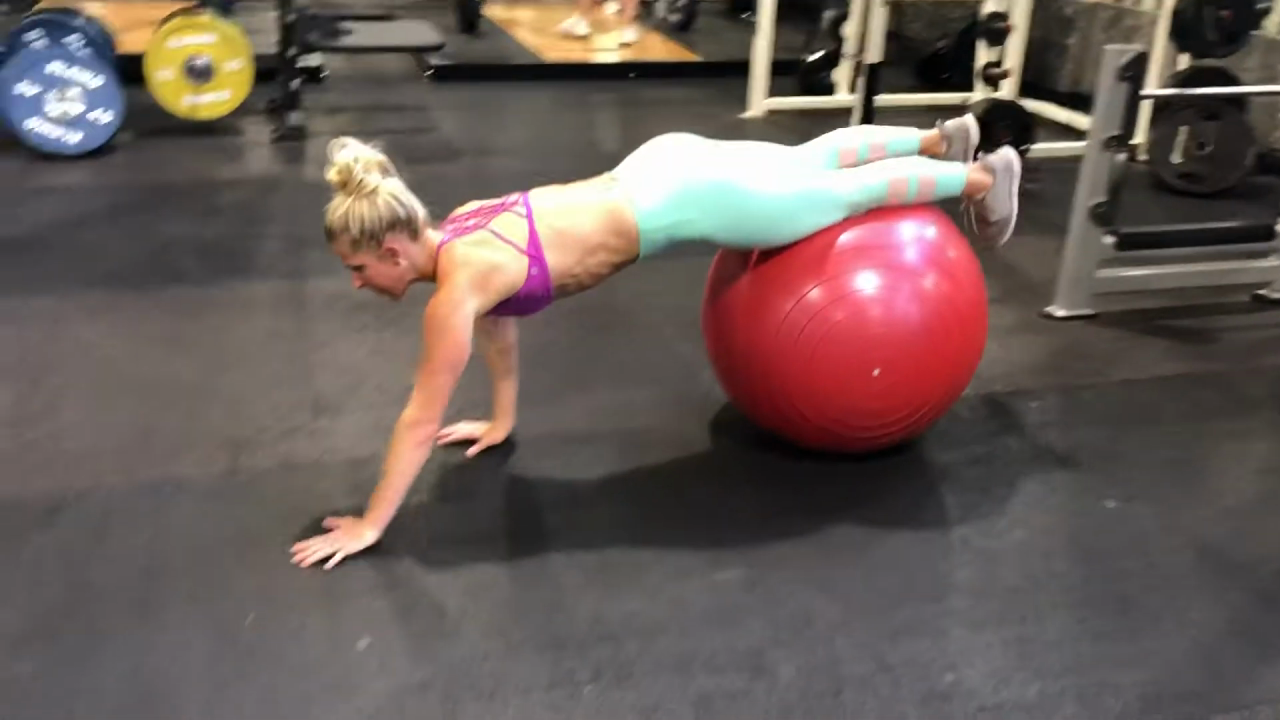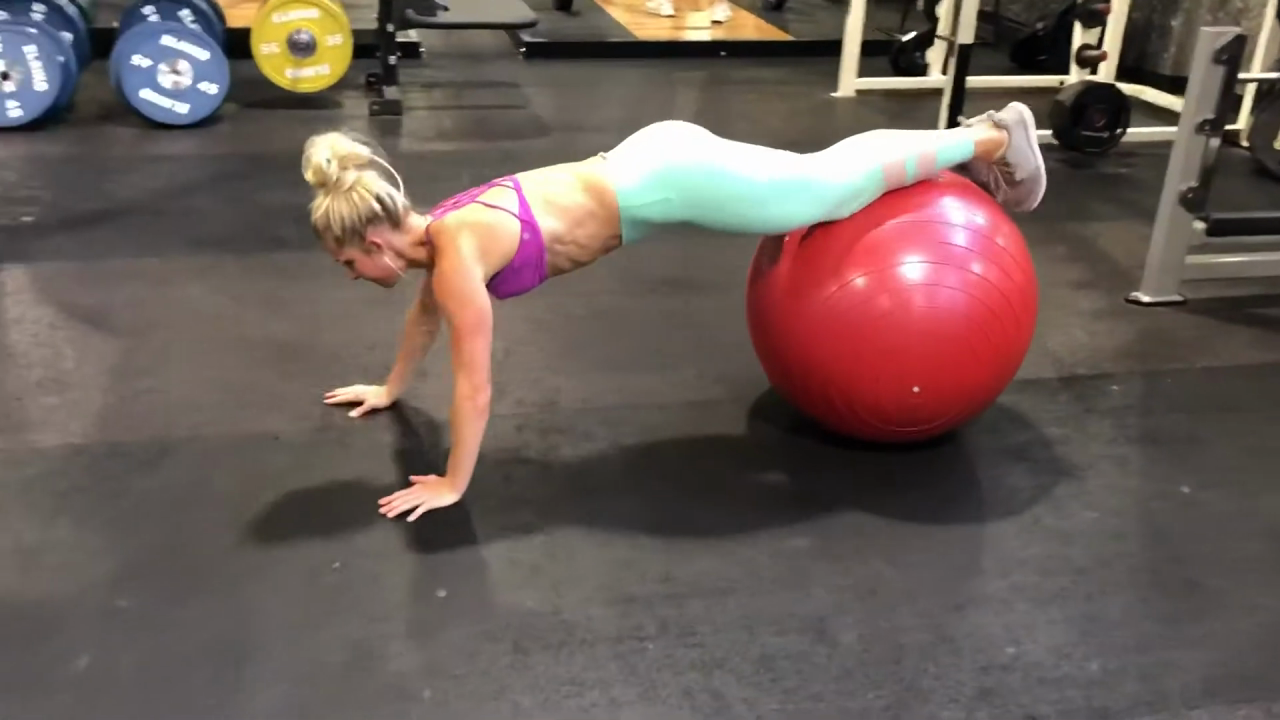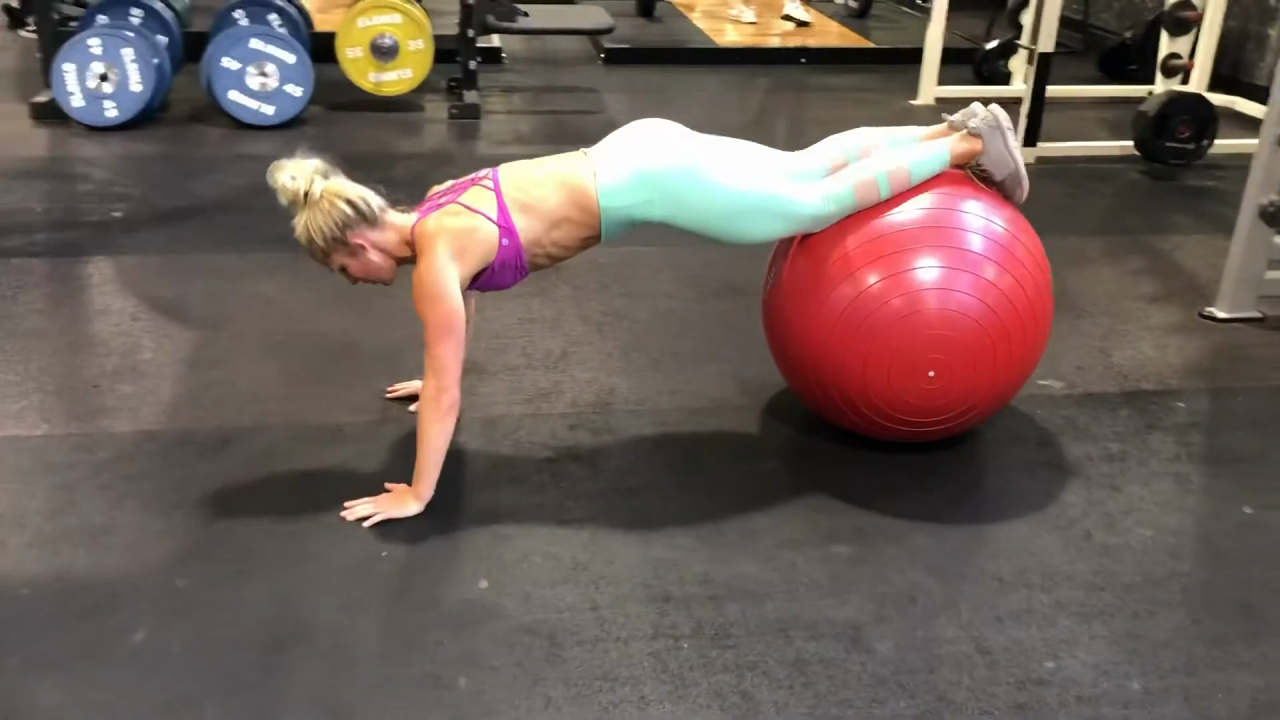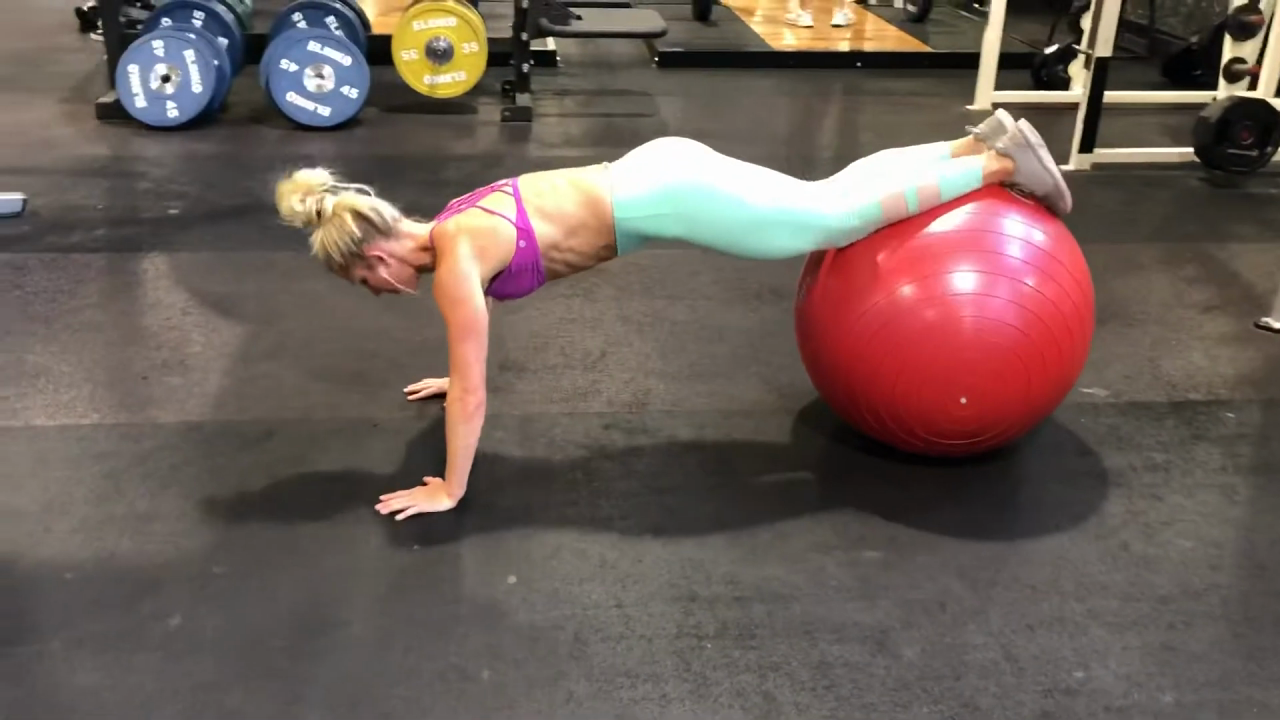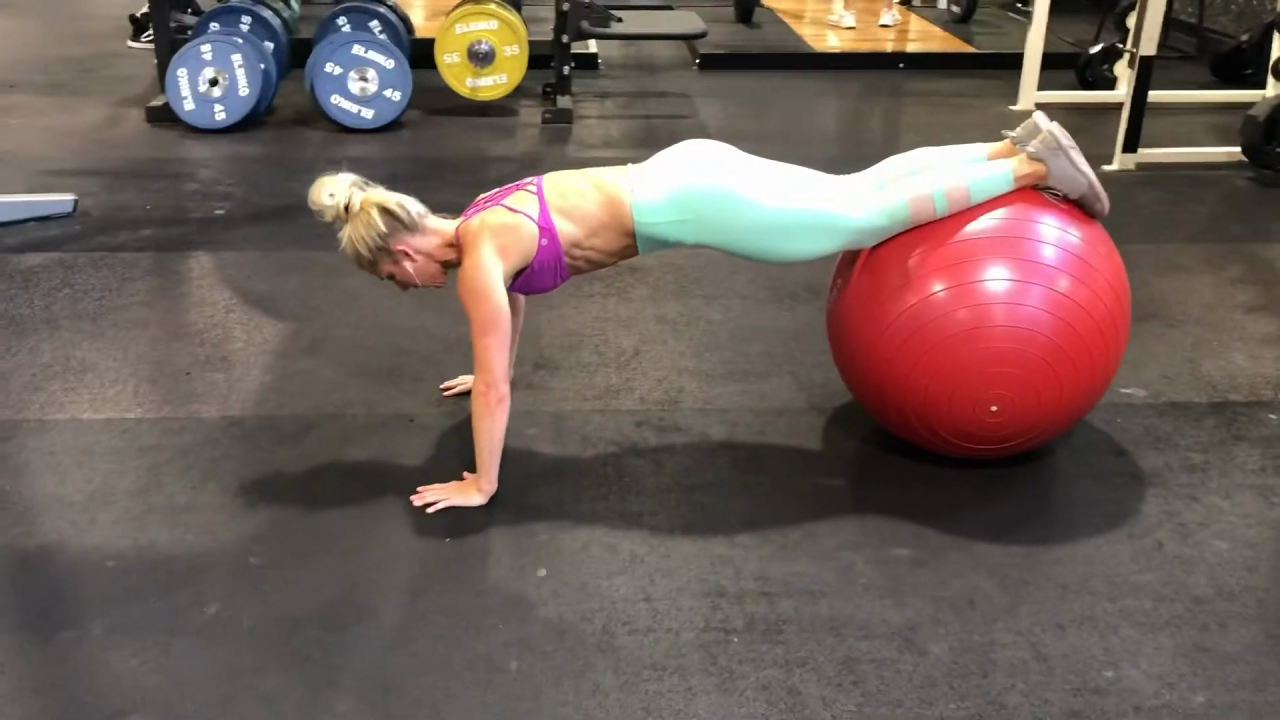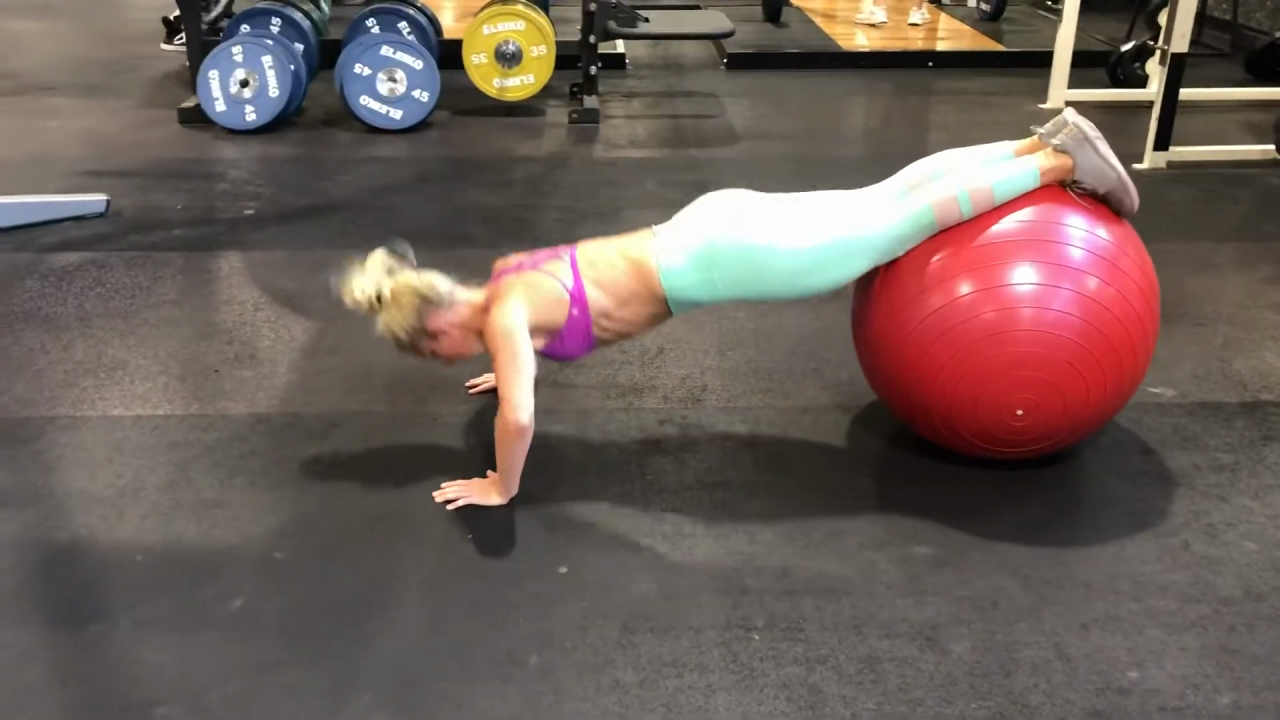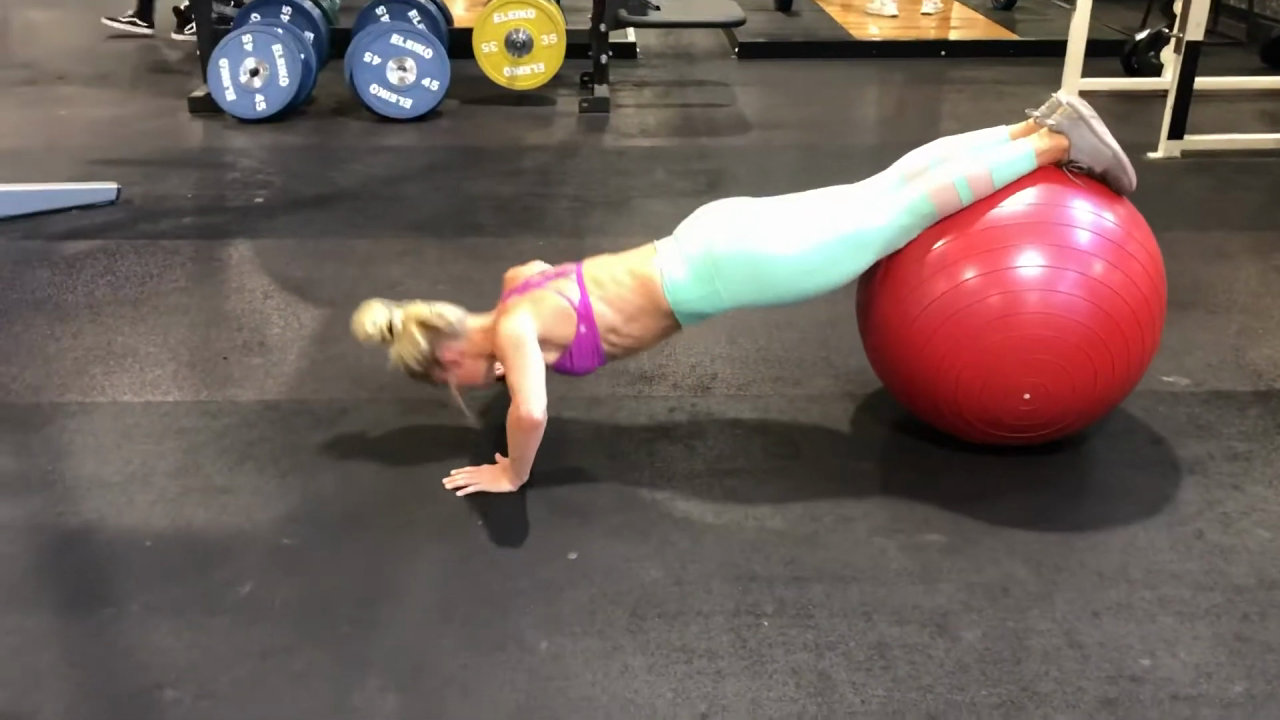
dt=0.4s
person 1, frame 1
left shoulder: (459, 278)
right shoulder: (459, 234)
left elbow: (422, 415)
right elbow: (498, 326)
left wrist: (371, 524)
right wrist: (503, 422)
left hip: (682, 200)
right hip: (663, 167)
left knee: (843, 192)
right knee: (804, 160)
left ankle: (982, 176)
right ankle: (937, 140)
person 1, frame 2
left shoulder: (457, 247)
right shoulder: (440, 229)
left elbow: (474, 378)
right elbow: (428, 308)
left wrist: (455, 483)
right wrist: (392, 387)
left hip: (666, 180)
right hip: (651, 159)
left knee: (840, 190)
right knee: (819, 168)
left ankle: (996, 139)
right ankle: (968, 134)
person 1, frame 3
left shoulder: (435, 253)
right shoulder: (432, 216)
left elbow: (443, 391)
right elbow: (468, 291)
left wrist: (416, 494)
right wrist: (441, 382)
left hip: (647, 182)
right hip: (640, 151)
left knee: (821, 203)
right knee: (804, 168)
left ankle: (971, 145)
right ankle: (952, 131)
person 1, frame 4
left shoulder: (453, 257)
right shoulder: (456, 230)
left elbow: (471, 391)
right elbow: (488, 300)
left wrist: (450, 491)
right wrist: (462, 376)
left hip: (665, 197)
right hip: (660, 169)
left knee: (842, 219)
right knee: (829, 198)
left ankle: (1003, 162)
right ankle: (980, 145)
person 1, frame 5
left shoulder: (475, 254)
right shoulder: (480, 223)
left elbow: (490, 389)
right elbow: (514, 297)
left wrist: (481, 486)
right wrist: (502, 375)
left hip: (685, 204)
right hip: (685, 173)
left knee: (868, 219)
right knee: (861, 192)
left ankle: (1036, 166)
right ankle: (1016, 146)
person 1, frame 6
left shoulder: (501, 318)
right shoulder: (501, 283)
left elbow: (518, 417)
left wrist: (499, 488)
right wrist: (514, 364)
left hip: (709, 261)
right hip: (708, 232)
left knee: (896, 227)
right knee: (883, 202)
left ankle: (1061, 162)
right ankle: (1043, 143)
person 1, frame 7
left shoulder: (513, 320)
right shoulder: (514, 294)
left elbow: (531, 411)
left wrist: (510, 475)
right wrist: (525, 365)
left hip: (719, 267)
right hip: (712, 235)
left knee: (899, 218)
right knee: (885, 194)
left ankle: (1059, 141)
right ankle: (1043, 125)
